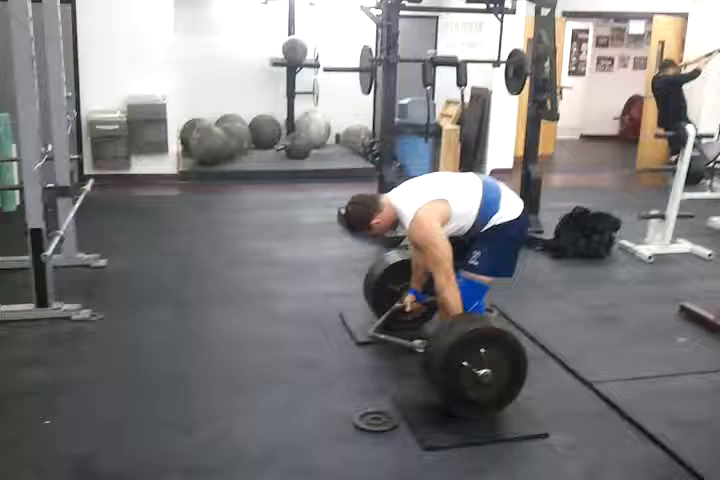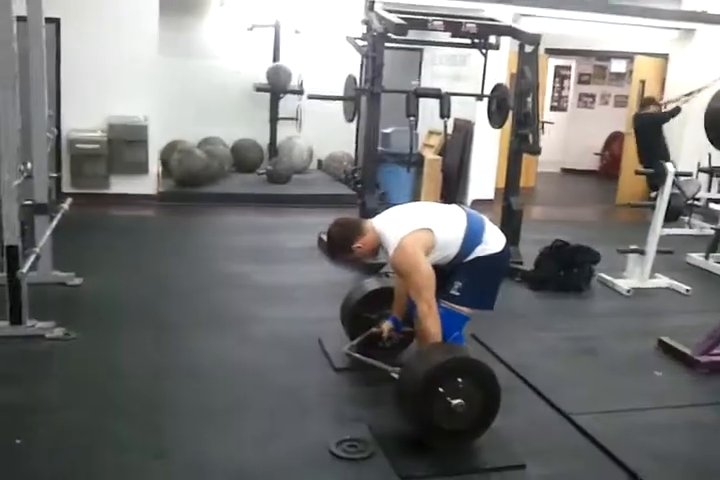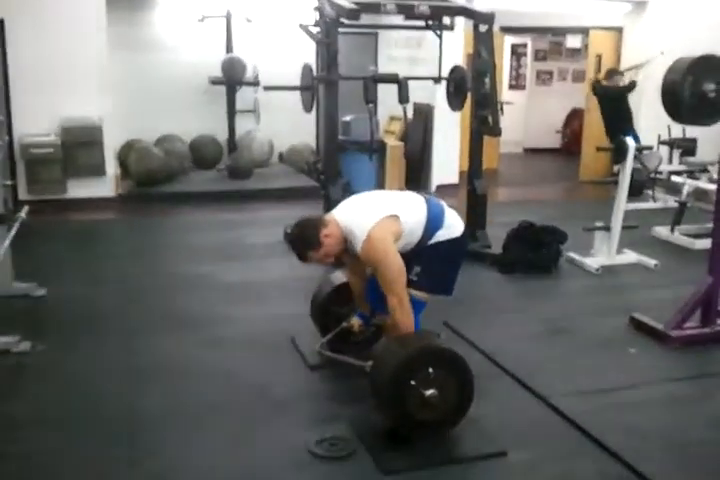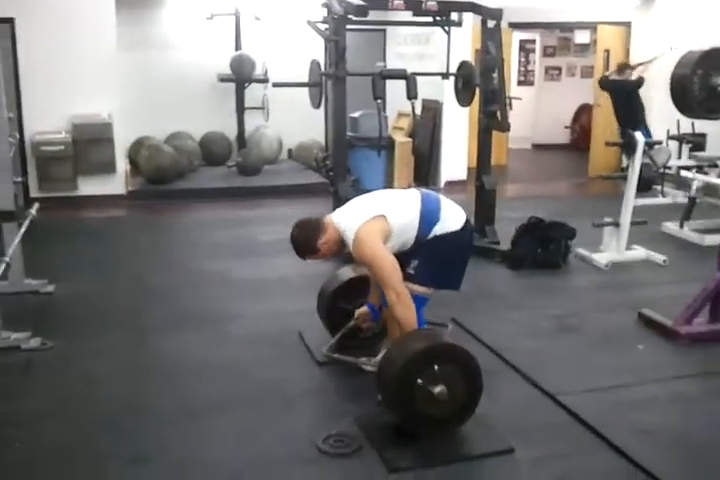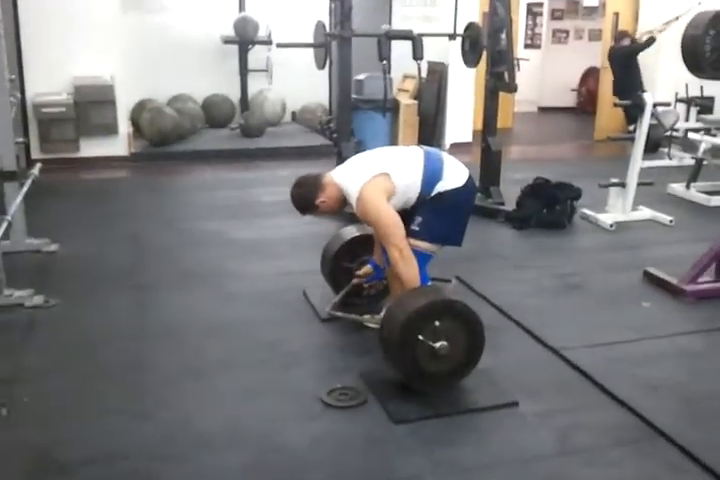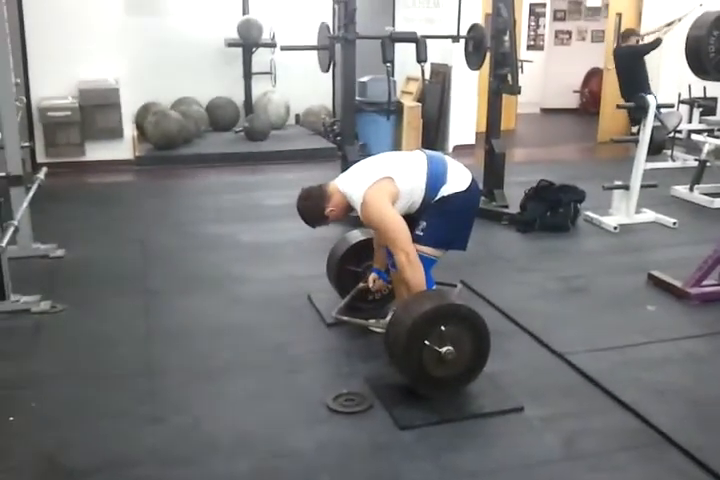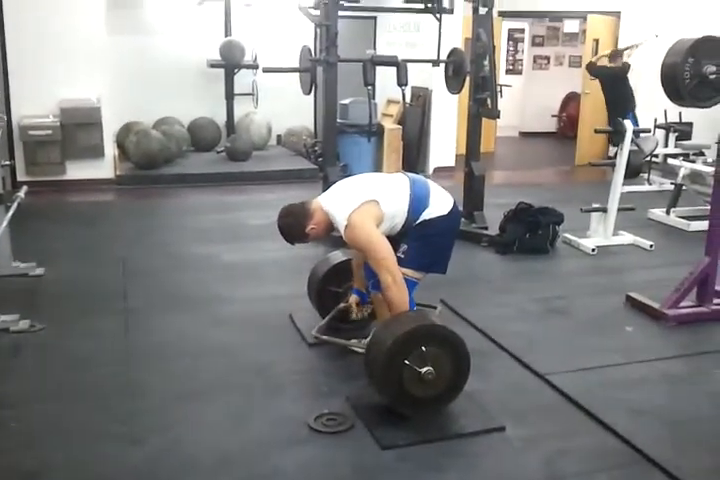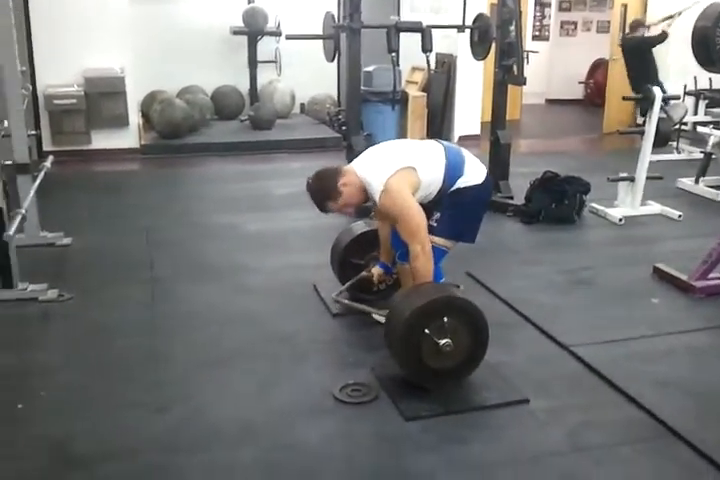
dt=0.7s
person 1, frame 1
left shoulder: (420, 220)
right shoulder: (398, 199)
left elbow: (446, 278)
right elbow: (420, 249)
right wrist: (415, 290)
left hip: (506, 218)
right hip: (479, 208)
left knee: (466, 295)
person 1, frame 2
left shoulder: (404, 247)
right shoulder: (381, 225)
left elbow: (427, 307)
right elbow: (404, 278)
right wrist: (395, 319)
left hip: (487, 251)
right hip: (461, 241)
left knee: (444, 325)
right knee: (418, 303)
person 1, frame 3
left shoulder: (372, 238)
right shoulder: (339, 220)
left elbow: (398, 299)
right elbow: (356, 272)
right wrist: (362, 314)
left hip: (445, 235)
right hip: (418, 222)
left knee: (396, 306)
right knee: (377, 294)
person 1, frame 4
left shoulder: (361, 239)
right shoulder: (343, 219)
left elbow: (397, 293)
right elbow: (380, 265)
right wrist: (372, 306)
left hip: (450, 230)
right hip: (426, 220)
left knee: (409, 300)
right knee: (389, 286)
person 1, frame 5
left shoulder: (365, 196)
right shoulder: (347, 174)
left elbow: (400, 251)
right elbow: (382, 224)
right wrist: (377, 264)
left hip: (452, 187)
right hip: (434, 182)
left knee: (413, 259)
right knee: (391, 248)
person 1, frame 6
left shoulder: (370, 202)
right shoulder: (349, 183)
left elbow: (406, 255)
right elbow: (383, 228)
right wrist: (379, 269)
left hip: (456, 191)
right hip: (434, 182)
left knee: (417, 263)
right knee: (395, 249)
person 1, frame 7
left shoulder: (352, 222)
right shoulder: (331, 201)
left elbow: (391, 276)
right elbow: (360, 250)
right wrist: (359, 291)
left hip: (437, 215)
right hip: (413, 204)
left knee: (398, 286)
right knee: (375, 269)
person 1, frame 8
left shoulder: (389, 190)
right shoulder: (360, 170)
left elbow: (420, 248)
right elbow: (386, 219)
right wrist: (384, 263)
left hip: (468, 183)
right hip: (441, 177)
left knee: (429, 256)
right knee: (401, 241)
